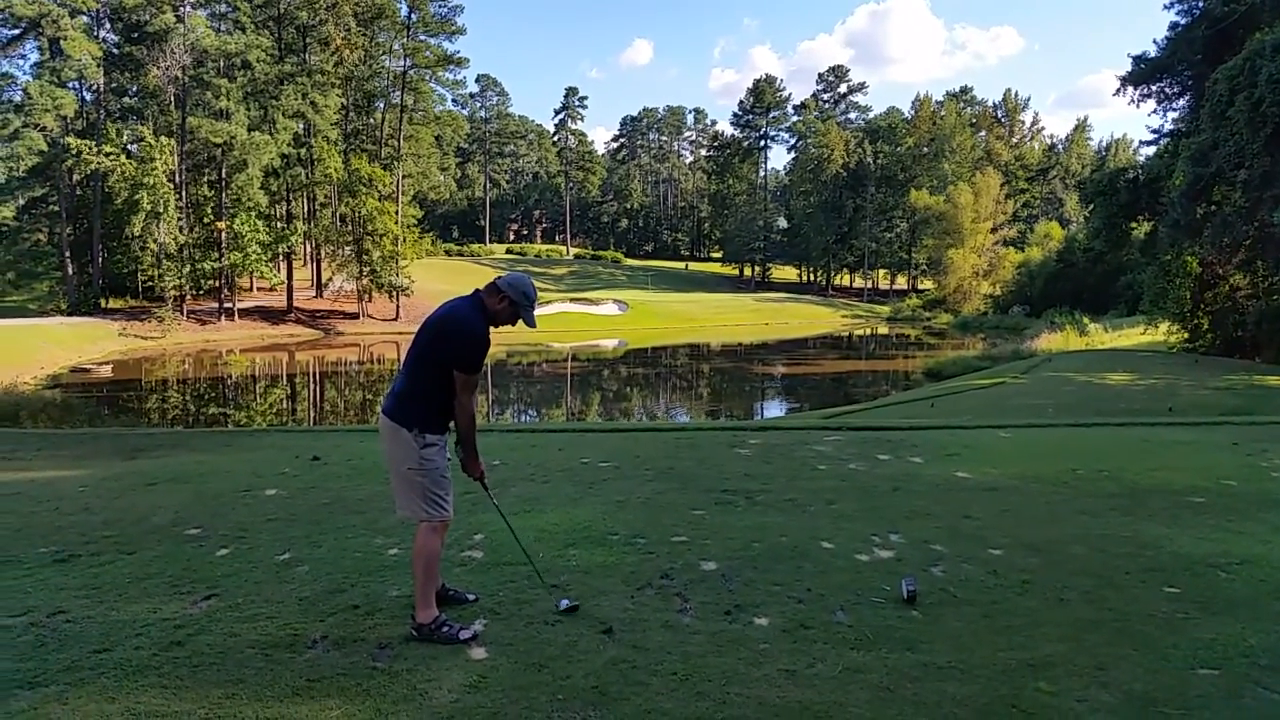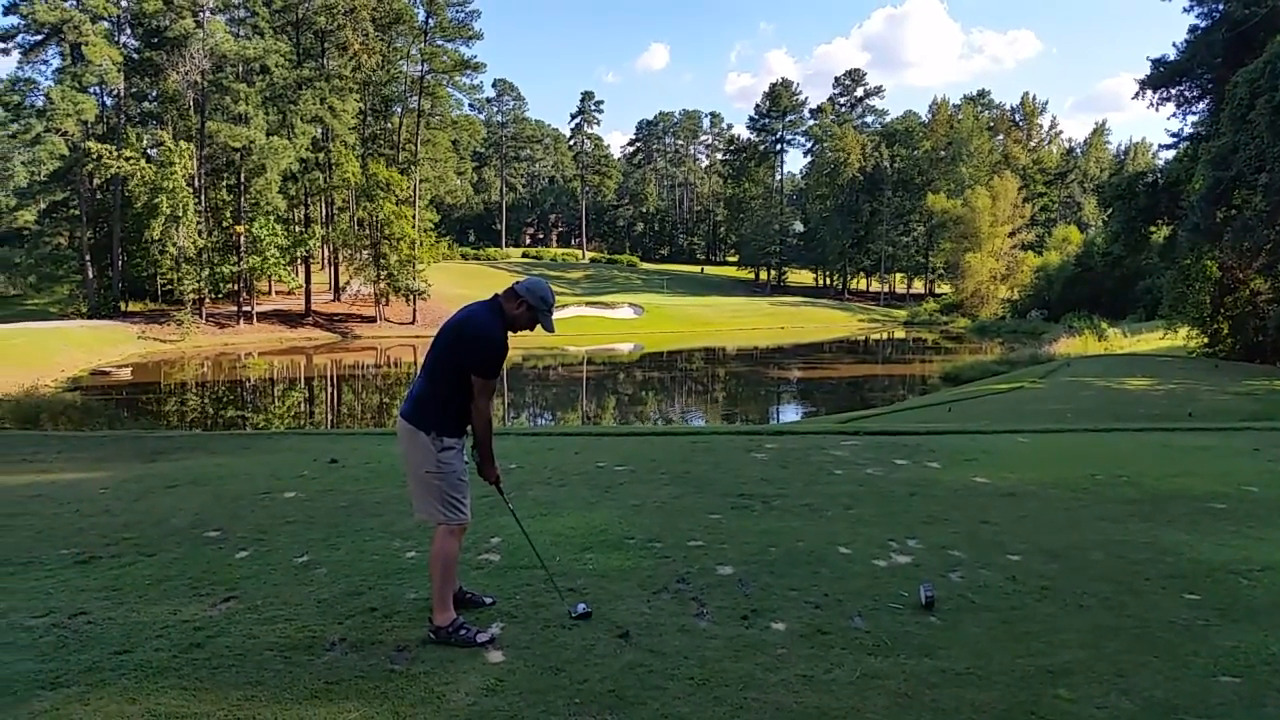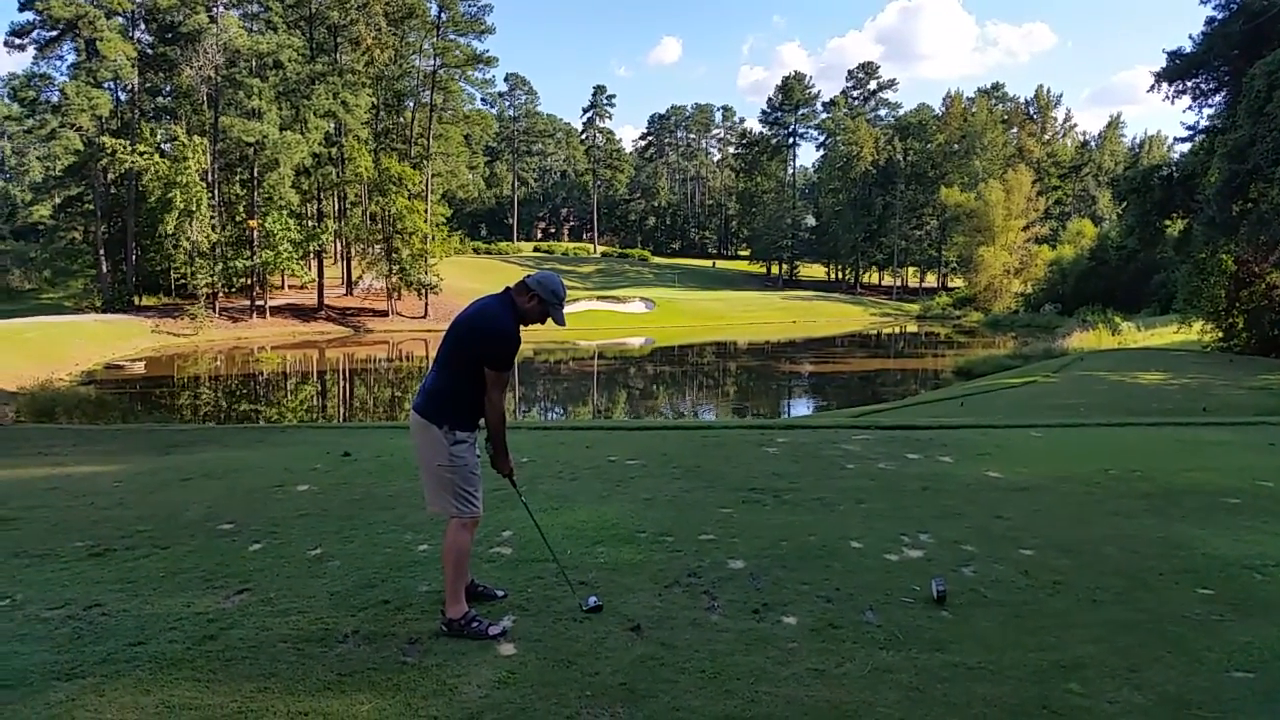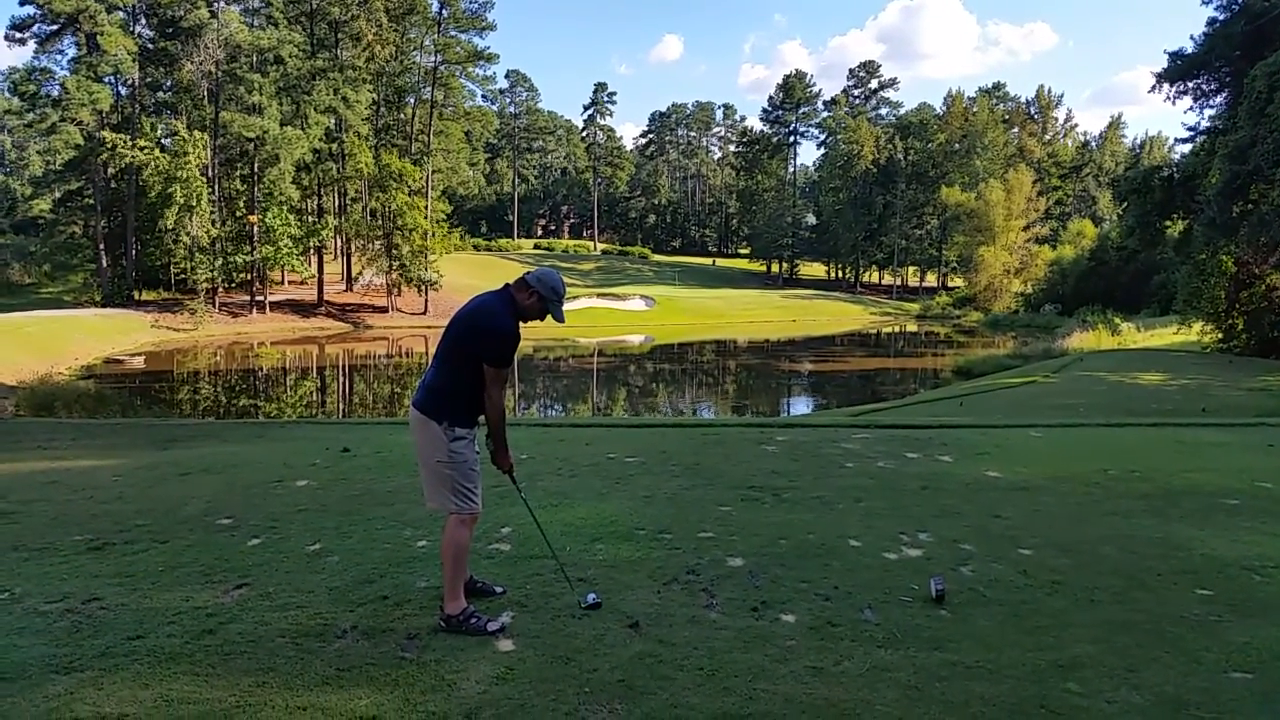
dt=0.4s
person 1, frame 1
left shoulder: (463, 310)
right shoulder: (471, 328)
right elbow: (463, 400)
left wrist: (463, 447)
right wrist: (471, 457)
left hip: (415, 420)
right hip: (415, 427)
left knee: (435, 514)
right knee: (434, 519)
left ankle: (433, 587)
right ankle: (426, 617)
person 1, frame 2
left shoulder: (481, 314)
right shoulder: (490, 333)
right elbow: (480, 405)
left wrist: (480, 453)
right wrist: (487, 462)
left hip: (431, 424)
right hip: (432, 431)
left knee: (452, 518)
right knee: (451, 523)
left ankle: (450, 590)
right ankle: (443, 620)
person 1, frame 3
left shoulder: (493, 308)
right shoulder: (502, 326)
right elbow: (493, 397)
left wrist: (494, 446)
right wrist: (501, 454)
left hip: (444, 417)
right hip: (445, 425)
left knee: (464, 511)
right knee: (464, 516)
left ankle: (462, 583)
right ankle: (455, 612)
person 1, frame 4
left shoulder: (492, 304)
right shoulder: (501, 323)
right elbow: (493, 394)
left wrist: (495, 443)
right wrist: (501, 450)
left hip: (444, 413)
right hip: (444, 421)
left knee: (463, 507)
right knee: (463, 512)
left ankle: (461, 579)
right ankle: (454, 608)
